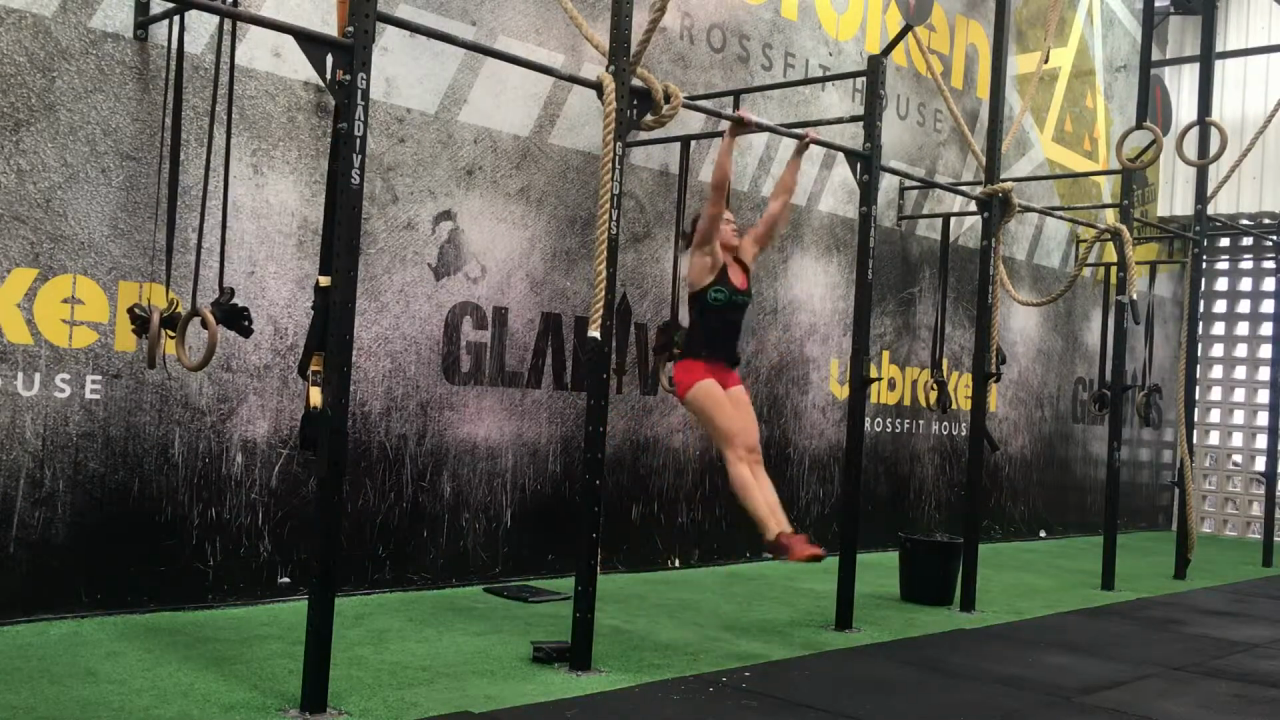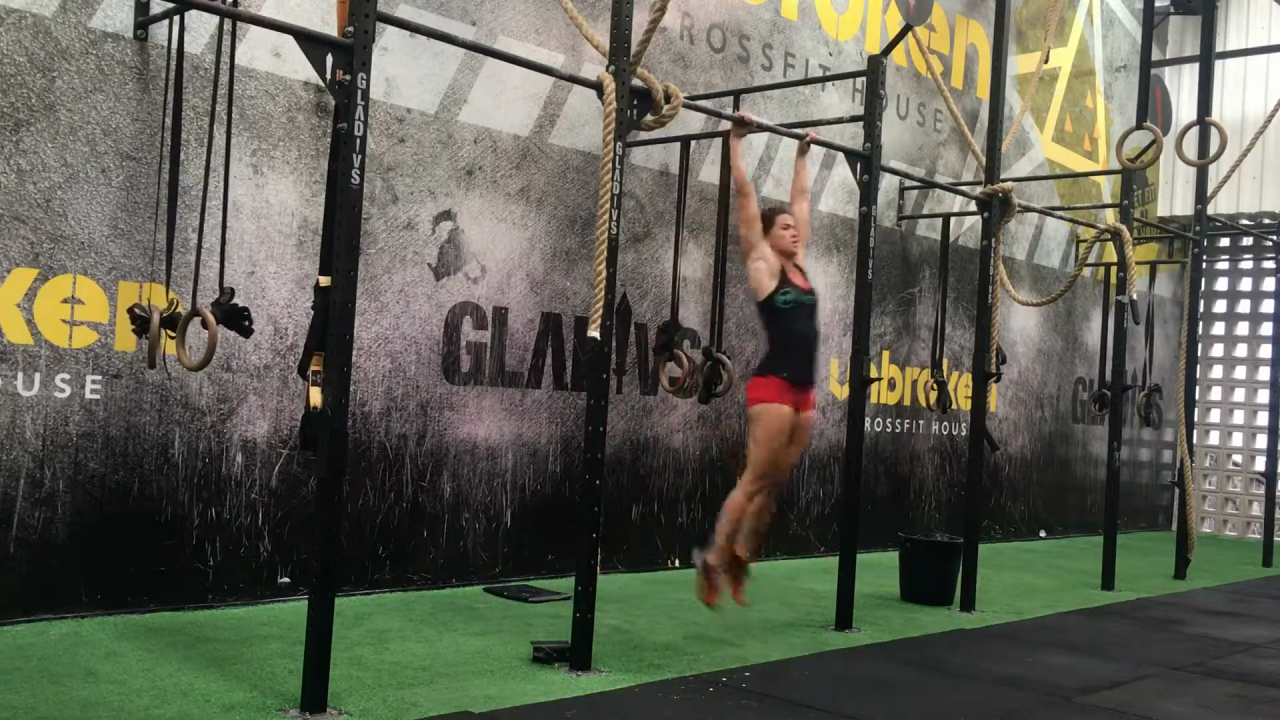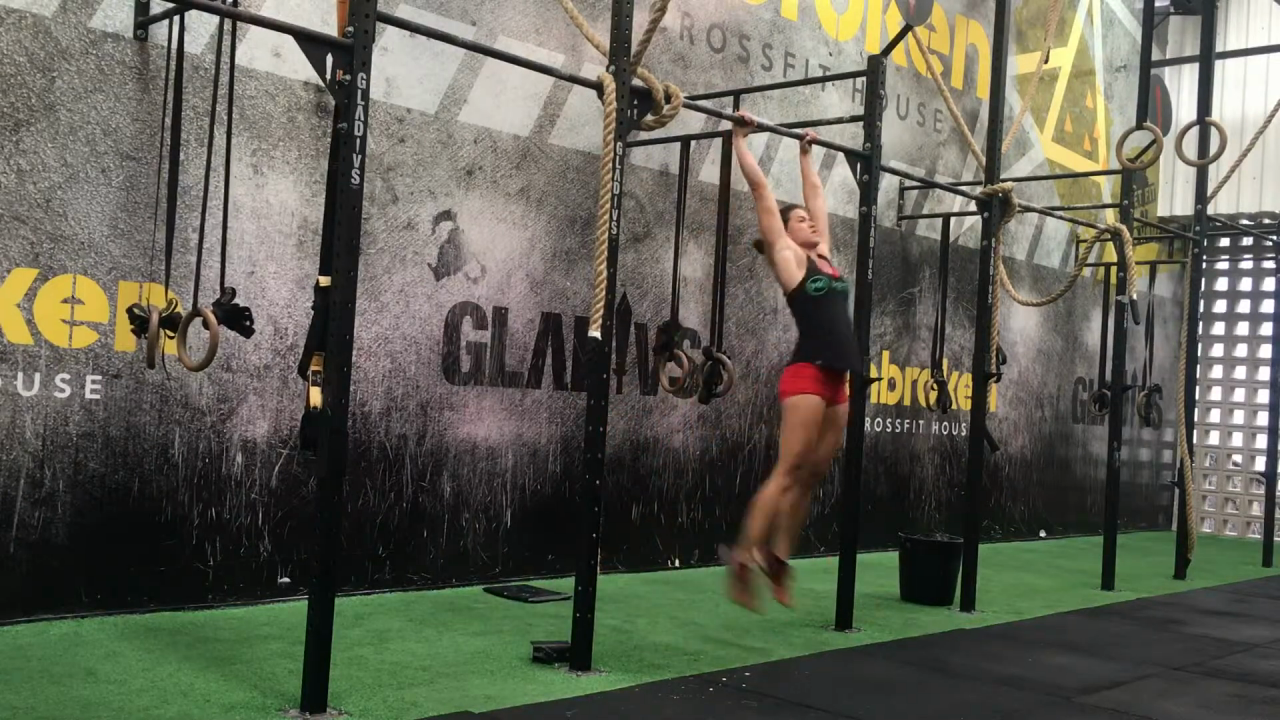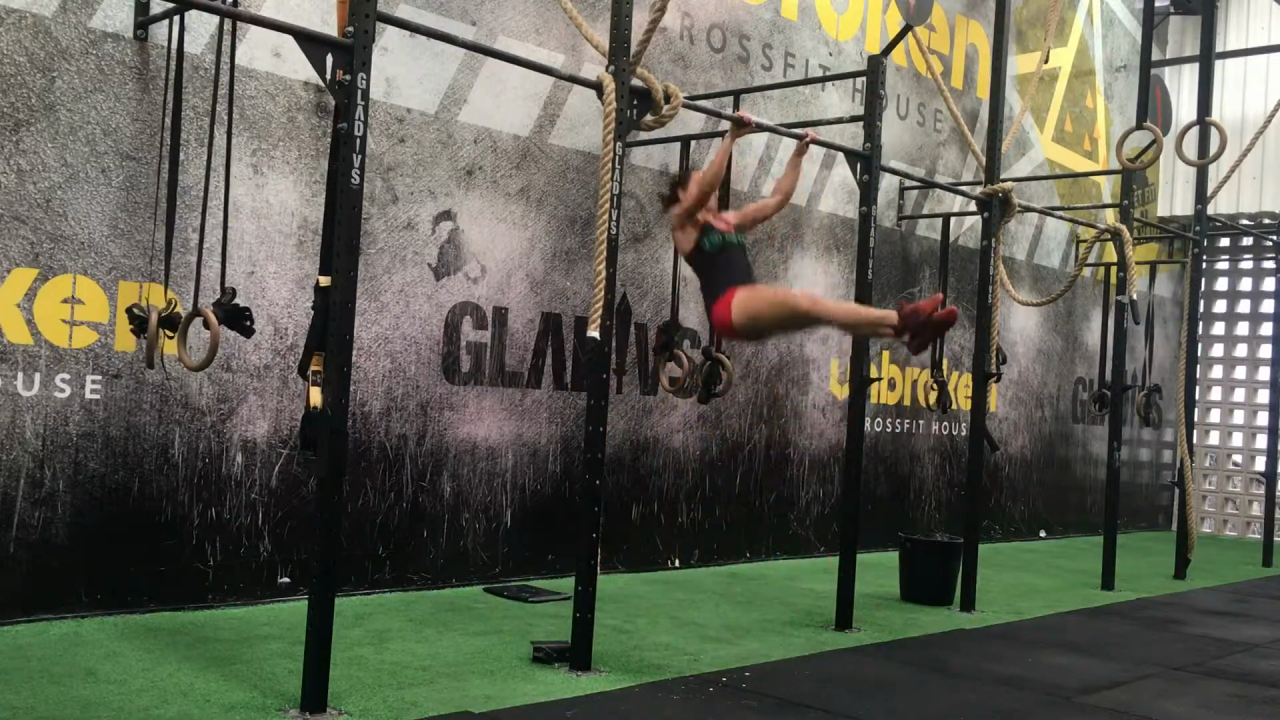
dt=0.4s
person 1, frame 1
left shoulder: (746, 257)
right shoulder: (704, 259)
left elbow: (780, 202)
right elbow: (717, 191)
left wrist: (798, 153)
right wrist: (731, 136)
left hip: (727, 371)
right hip: (696, 367)
left knee: (753, 454)
right knee: (737, 450)
left ankle: (785, 534)
right ankle: (778, 537)
person 1, frame 2
left shoulder: (797, 265)
right shoulder: (761, 262)
left elbow: (801, 200)
right elbow: (745, 198)
left wrist: (802, 155)
right wrist: (736, 140)
left hip: (802, 391)
right hip: (774, 386)
left knee: (773, 484)
right knee: (755, 481)
left ankle: (736, 557)
right ankle: (714, 559)
person 1, frame 3
left shoulder: (823, 256)
right shoulder: (788, 256)
left elbow: (815, 196)
right elbow: (760, 190)
left wrist: (805, 154)
right wrist: (740, 140)
left hip: (834, 382)
right hip: (808, 375)
left knee: (810, 478)
right knee: (789, 475)
left ankle: (776, 558)
right ankle: (743, 556)
person 1, frame 4
left shoulder: (728, 221)
right shoulder: (684, 224)
left elbow: (778, 199)
right elbow: (706, 185)
left wrist: (798, 155)
right wrist: (732, 138)
left hip: (751, 312)
right hip: (730, 307)
right knee: (805, 304)
left ankle: (908, 327)
right ankle: (901, 321)
